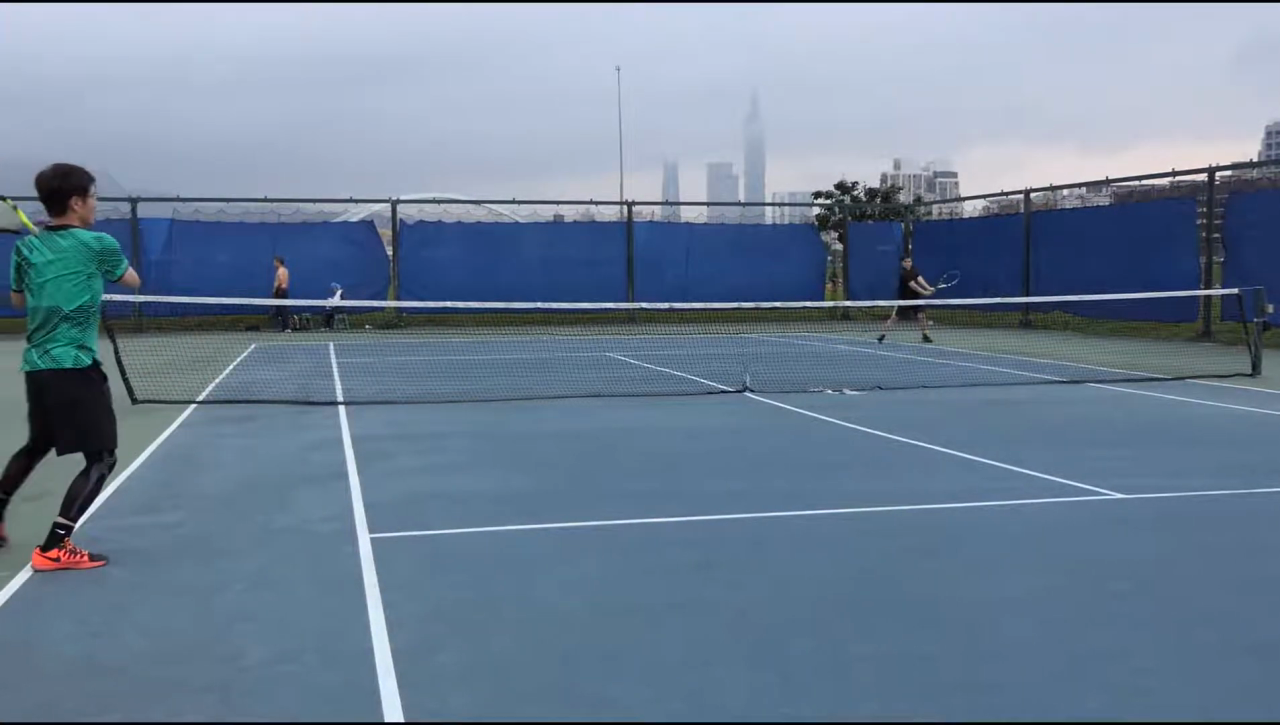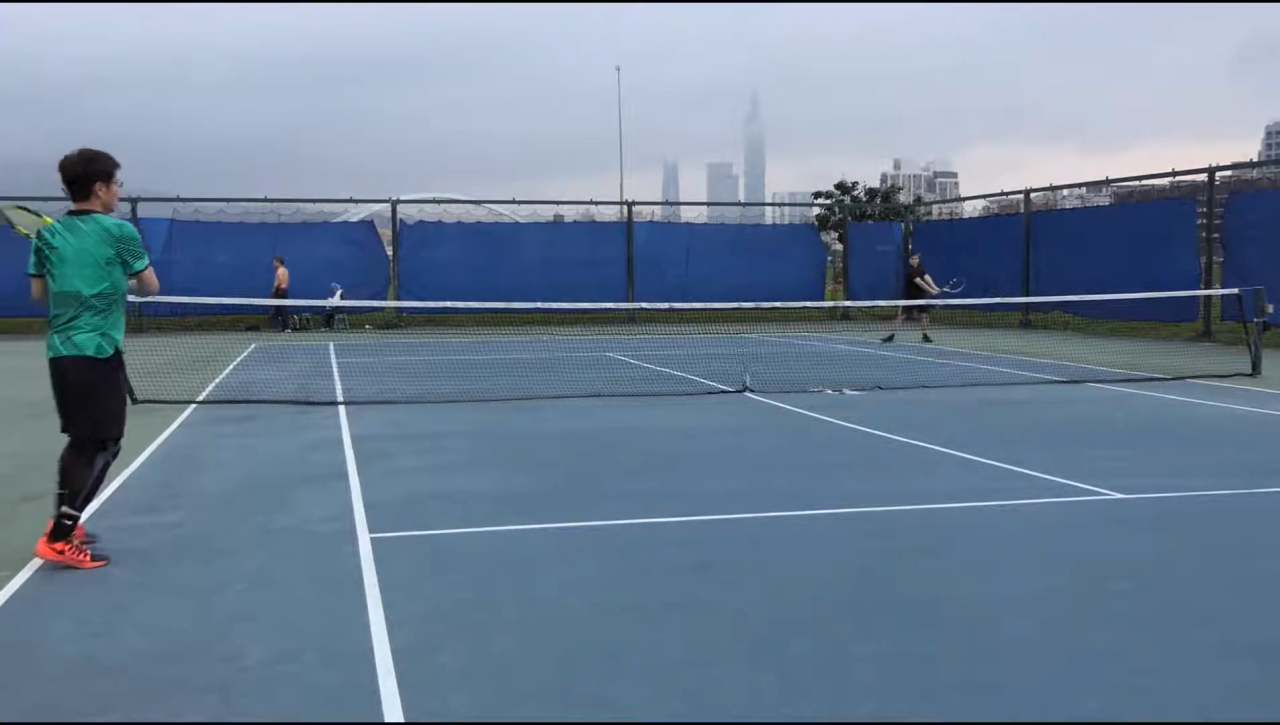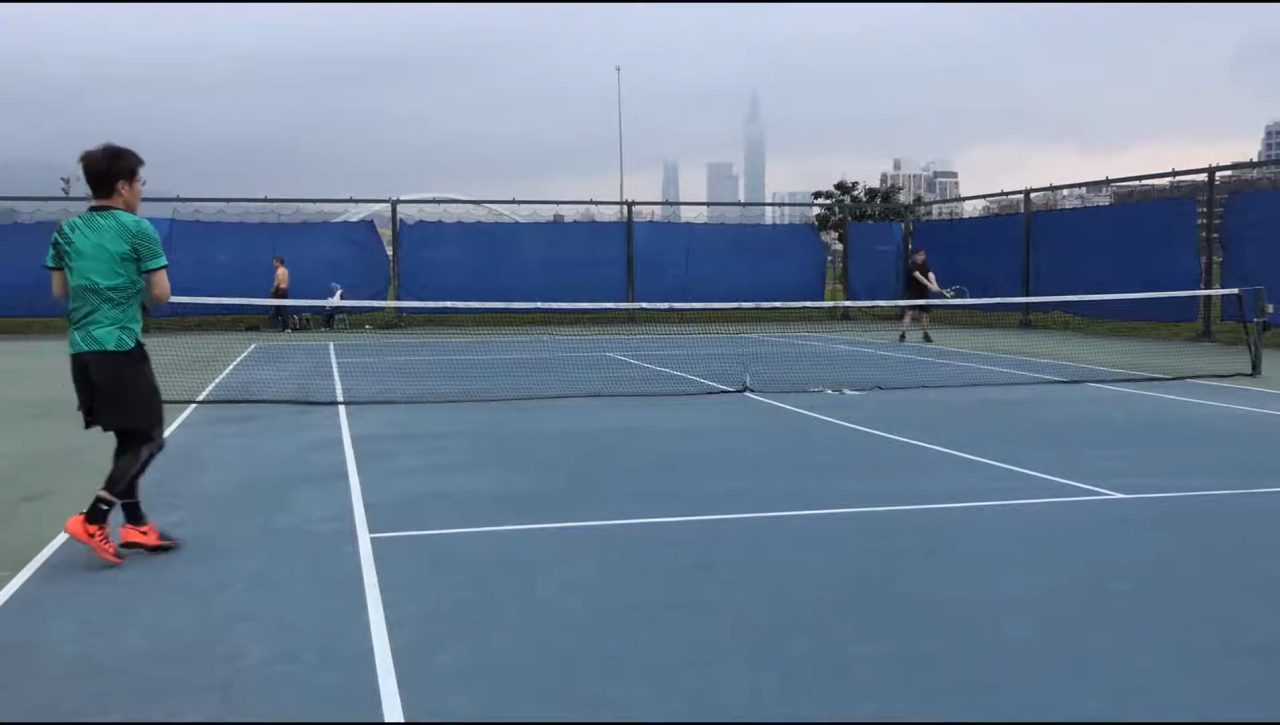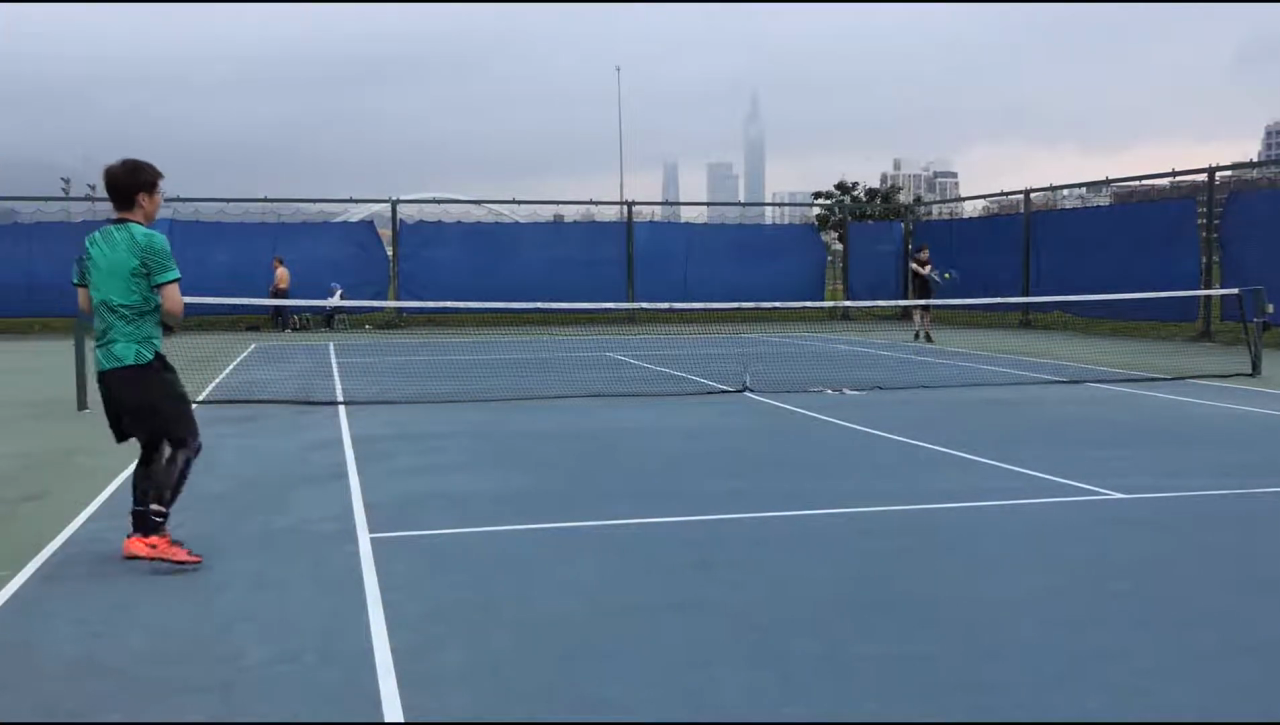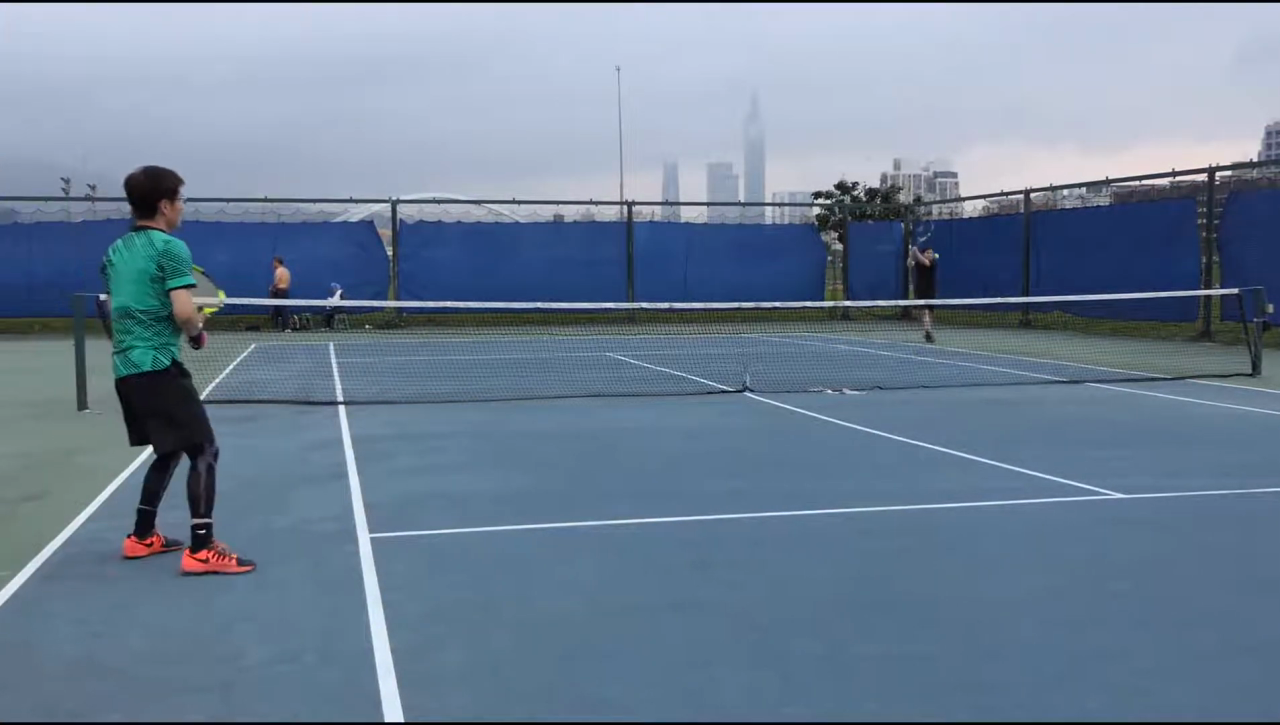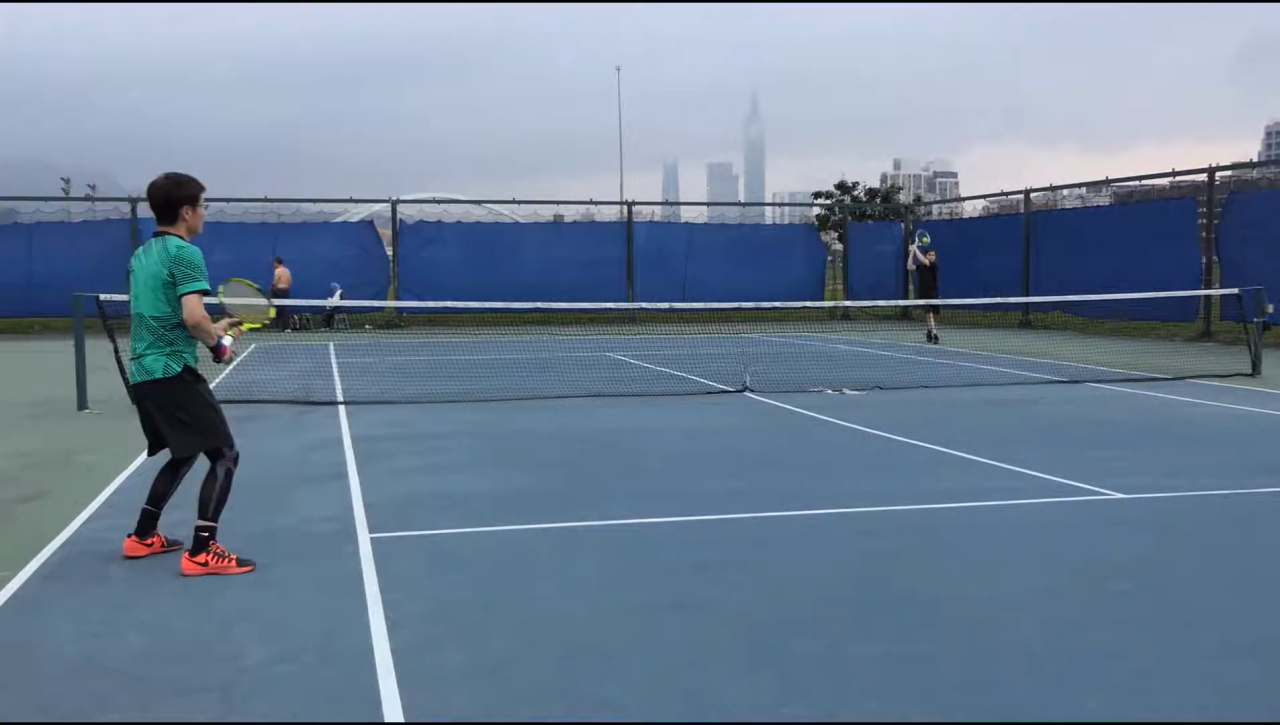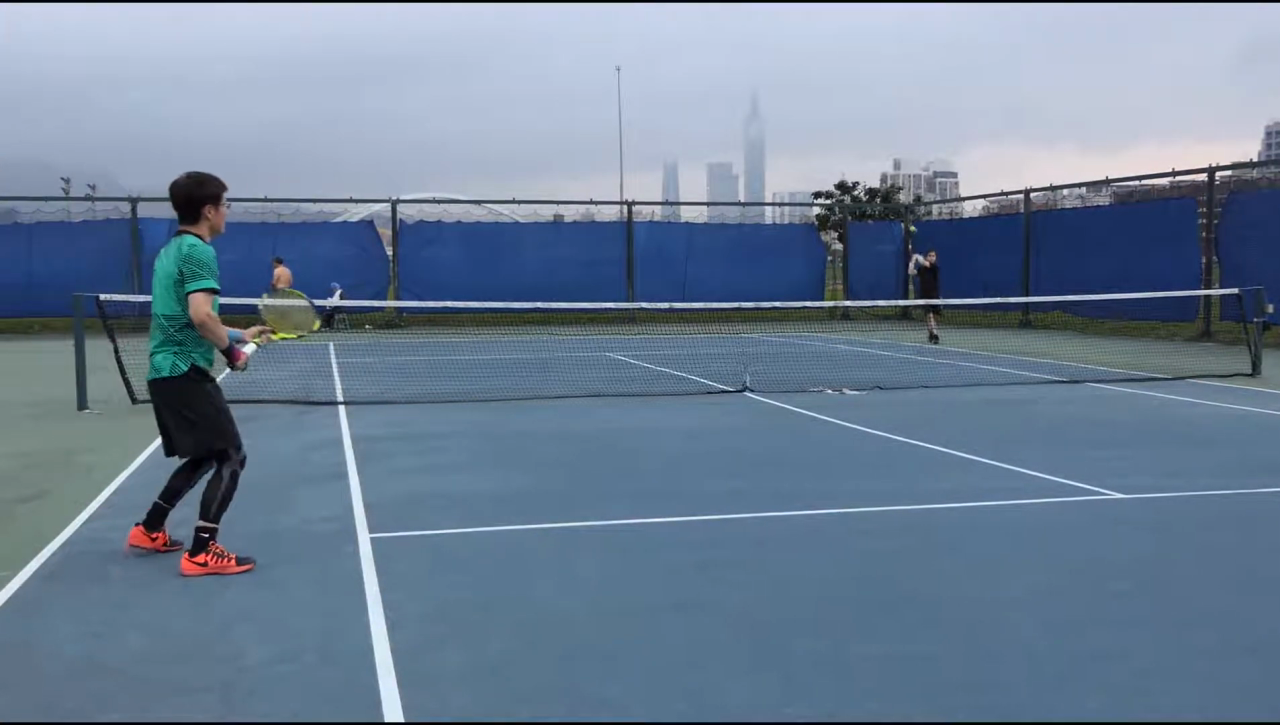
dt=0.1s
person 1, frame 1
right shoulder: (100, 244)
right elbow: (132, 282)
left hip: (37, 366)
right hip: (77, 367)
left knee: (38, 445)
right knee: (102, 458)
right ankle: (51, 547)
person 1, frame 2
left shoulder: (47, 234)
right shoulder: (119, 231)
left elbow: (38, 292)
right elbow: (151, 287)
left hip: (61, 353)
right hip: (98, 354)
left knee: (81, 439)
right knee: (104, 448)
left ankle: (65, 521)
right ankle: (60, 539)
person 1, frame 3
left shoulder: (68, 230)
right shoulder: (138, 230)
left elbow: (60, 290)
right elbow: (161, 293)
left hip: (84, 349)
right hip: (121, 348)
left knee: (128, 437)
right knee: (150, 440)
left ankle: (137, 526)
right ankle: (91, 520)
person 1, frame 4
left shoulder: (91, 243)
right shoulder: (151, 243)
left elbow: (86, 305)
right elbow: (173, 308)
right wrist: (158, 316)
left hip: (108, 364)
right hip: (141, 361)
left knee: (152, 447)
right knee: (186, 443)
left ankle: (142, 534)
right ankle: (153, 535)
person 1, frame 5
left shoulder: (116, 250)
right shoulder: (171, 248)
right elbow: (184, 313)
right wrist: (197, 334)
left hip: (127, 368)
right hip: (159, 367)
left knee: (169, 452)
right knee: (205, 451)
left ankle: (142, 535)
right ankle: (201, 549)
person 1, frame 6
left shoulder: (141, 255)
right shoulder: (185, 254)
right elbow: (194, 318)
left wrist: (214, 328)
right wrist: (218, 346)
left hip: (143, 374)
right hip: (173, 373)
left knee: (183, 456)
right knee: (224, 455)
left ankle: (143, 536)
right ankle: (202, 552)
person 1, frame 7
left shoulder: (172, 251)
right shoulder: (199, 254)
right elbow: (200, 317)
left wrist: (238, 335)
right wrist: (229, 352)
left hip: (170, 371)
right hip: (183, 372)
left knee: (204, 457)
right knee: (232, 456)
left ankle: (150, 528)
right ankle: (201, 551)
